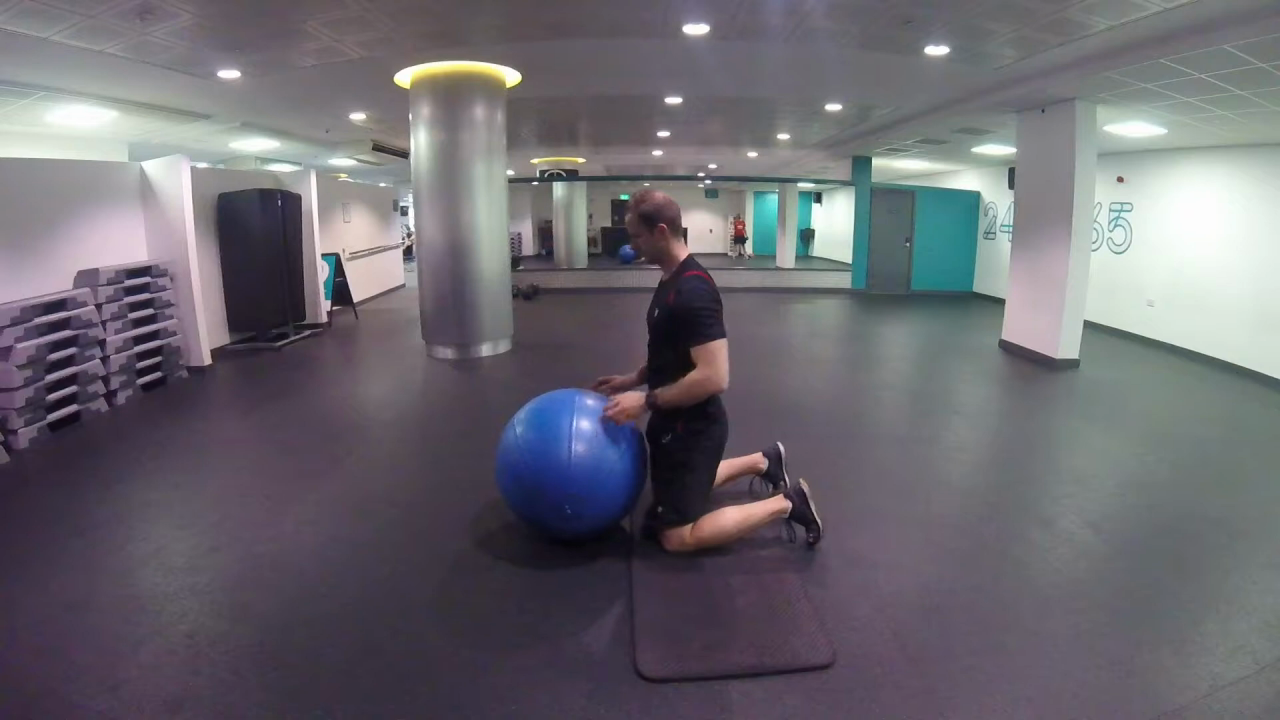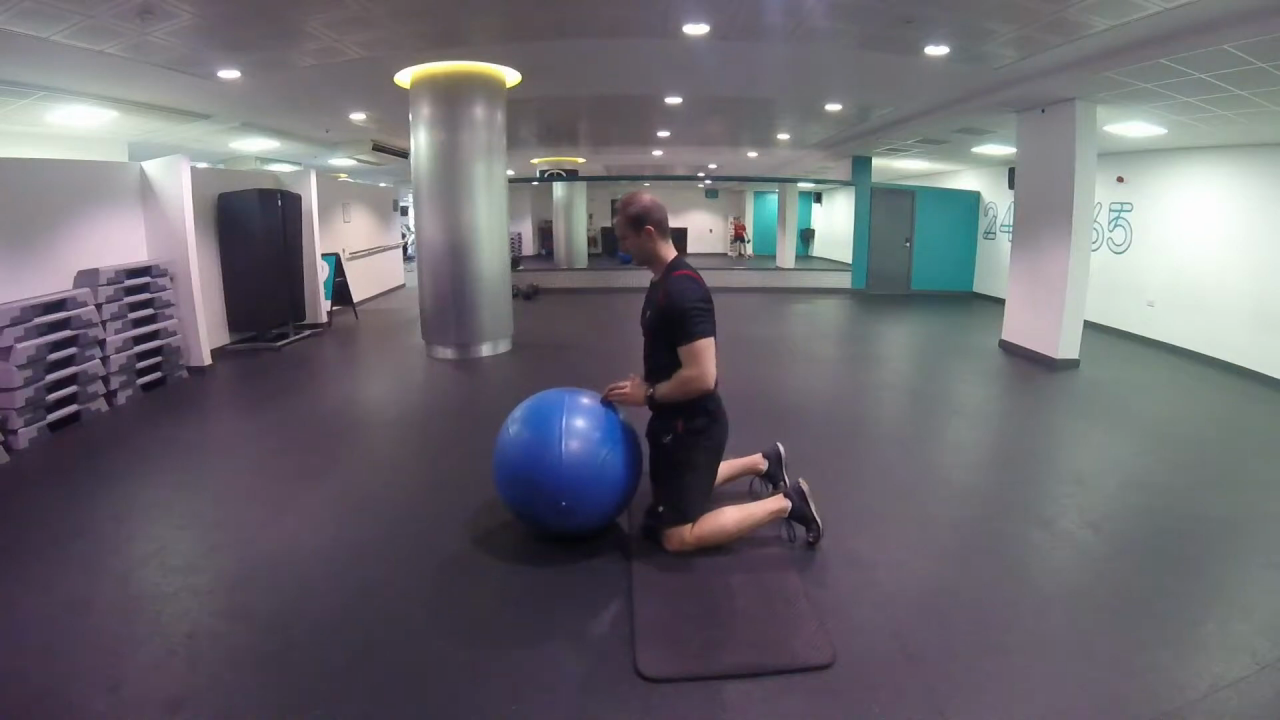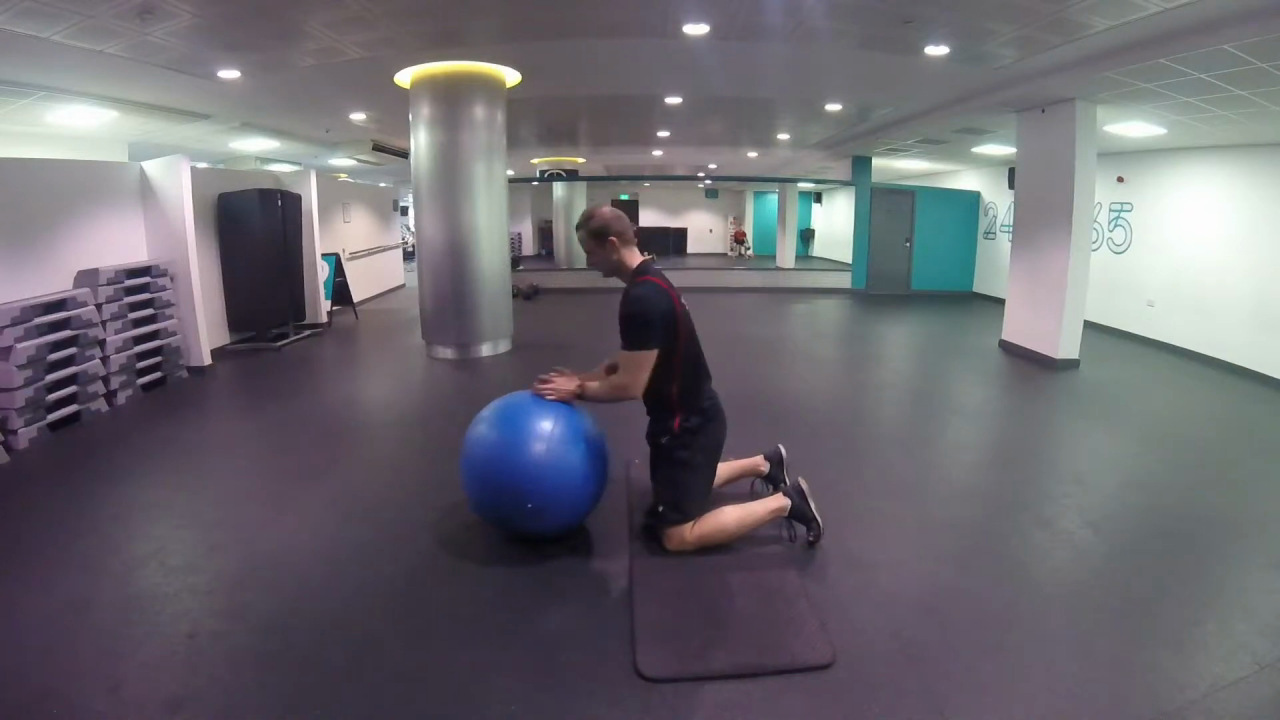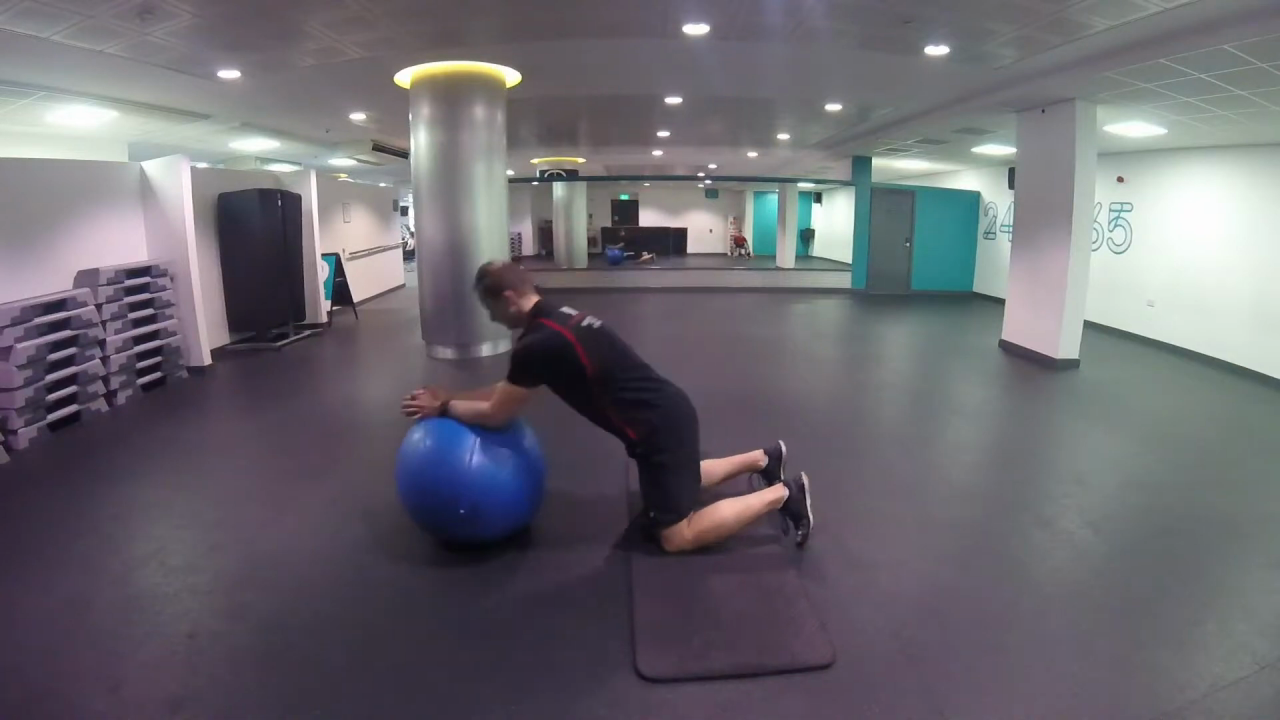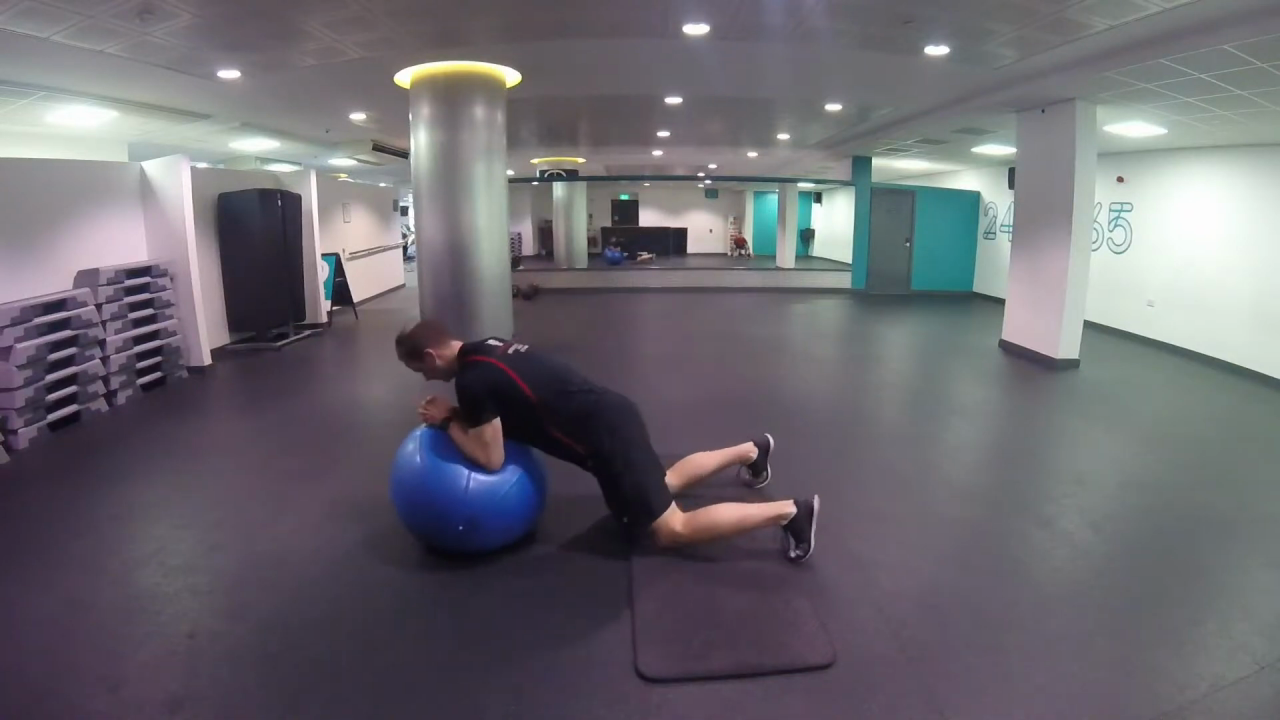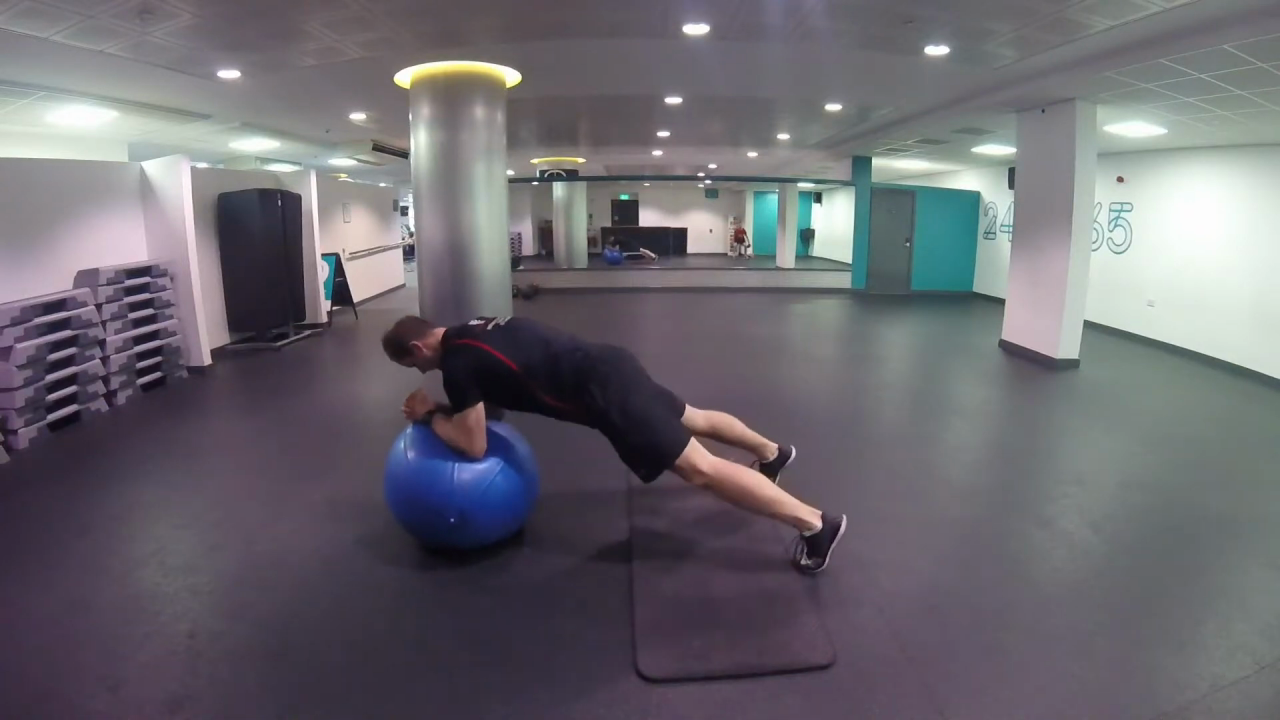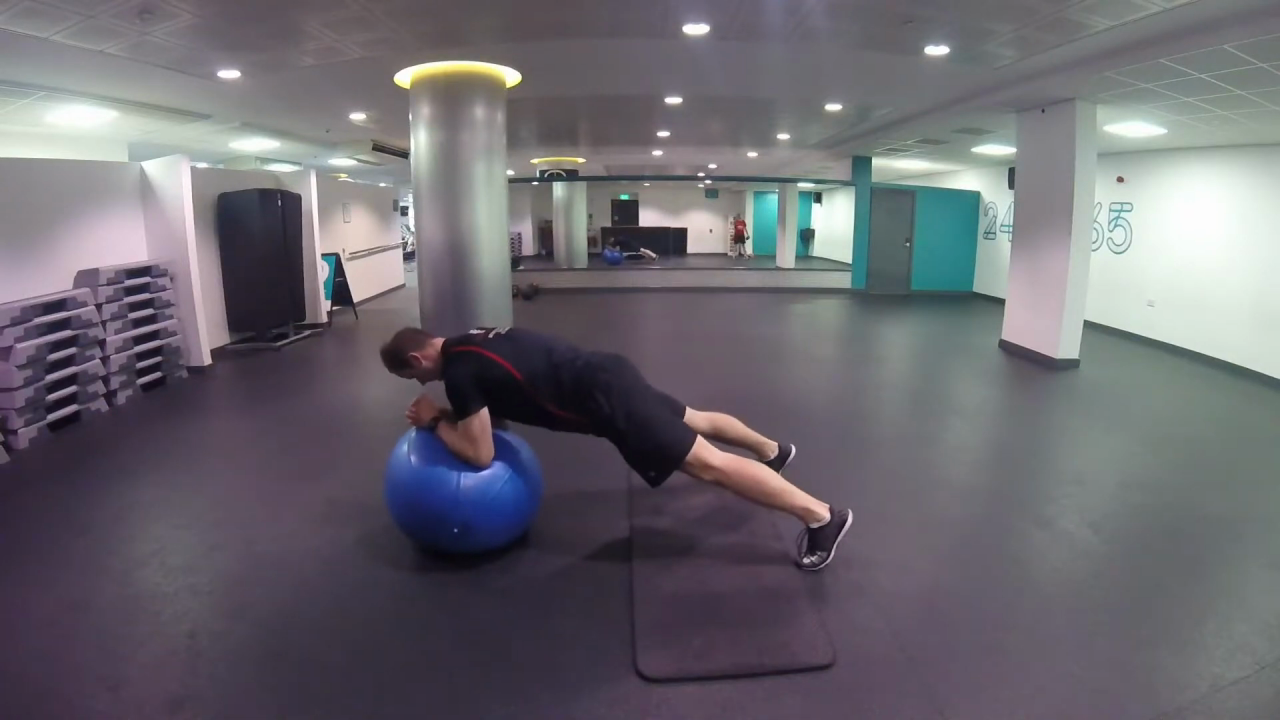
dt=0.5s
person 1, frame 1
left shoulder: (691, 292)
right shoulder: (673, 280)
left elbow: (713, 377)
left wrist: (645, 402)
right wrist: (631, 379)
left hip: (691, 426)
right hip: (679, 420)
left knee: (676, 535)
left ankle: (785, 503)
right ankle: (762, 462)
person 1, frame 2
left shoulder: (681, 292)
right shoulder: (665, 281)
left elbow: (701, 376)
left wrist: (647, 395)
right wrist: (644, 384)
left hip: (691, 423)
right hip: (680, 417)
left knee: (676, 535)
right knee: (678, 486)
left ankle: (785, 502)
right ankle: (763, 462)
person 1, frame 3
left shoulder: (643, 299)
right shoulder: (647, 284)
left elbow: (631, 386)
right elbow: (633, 362)
left wrist: (578, 391)
right wrist: (583, 378)
left hip: (688, 423)
right hip: (685, 415)
left knee: (677, 535)
right knee: (676, 484)
left ankle: (784, 502)
right ankle: (763, 464)
person 1, frame 4
left shoulder: (538, 345)
right shoulder: (557, 317)
left elbow: (498, 413)
right elbow: (510, 391)
left wrist: (443, 407)
right wrist: (453, 396)
left hip: (661, 425)
right hip: (667, 410)
left knee: (677, 536)
right knee: (681, 480)
left ankle: (781, 493)
right ankle: (763, 460)
person 1, frame 5
left shoulder: (472, 379)
right shoulder: (487, 349)
left elbow: (490, 457)
right elbow: (498, 415)
left wrist: (447, 422)
right wrist: (456, 413)
left hip: (605, 435)
right hip: (611, 416)
left knee: (672, 529)
right knee: (667, 483)
left ankle: (790, 511)
right ankle: (751, 450)
person 1, frame 6
left shoulder: (457, 364)
right shoulder: (472, 332)
left elbow: (474, 445)
right elbow: (494, 395)
left wrist: (429, 415)
right wrist: (448, 409)
left hip: (605, 391)
right hip: (611, 366)
left knee: (699, 468)
right knee: (696, 420)
left ankle: (815, 523)
right ankle: (772, 452)
person 1, frame 7
left shoulder: (459, 371)
right shoulder: (472, 344)
left elbow: (480, 454)
right elbow: (493, 405)
left wrist: (434, 421)
right wrist: (450, 415)
left hip: (605, 401)
right hip: (608, 373)
left knee: (707, 462)
right knee: (696, 422)
left ankle: (821, 516)
right ankle: (772, 451)
